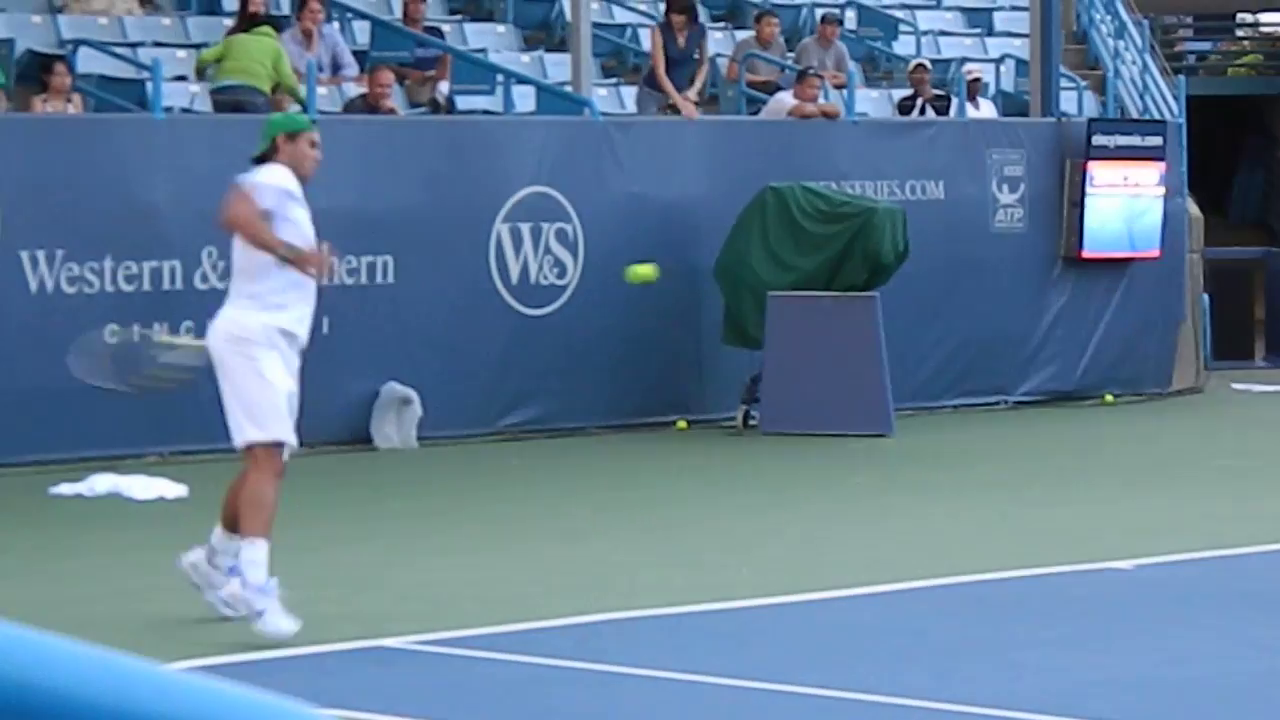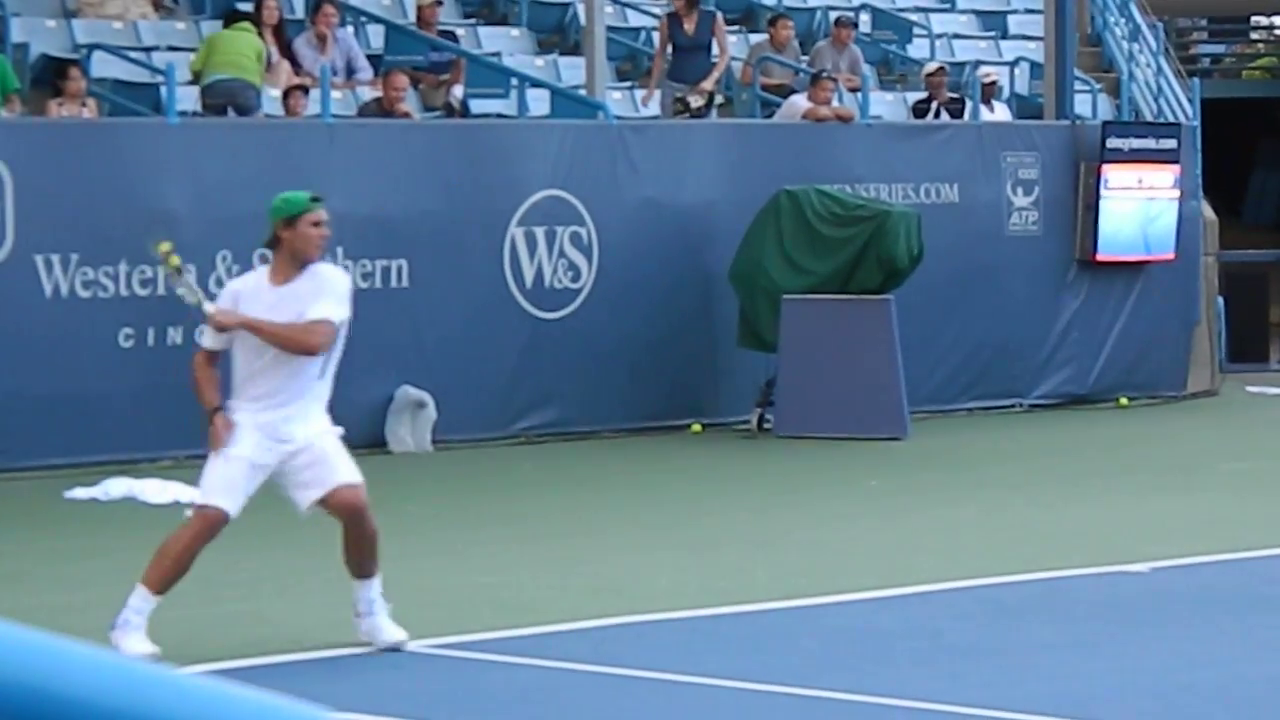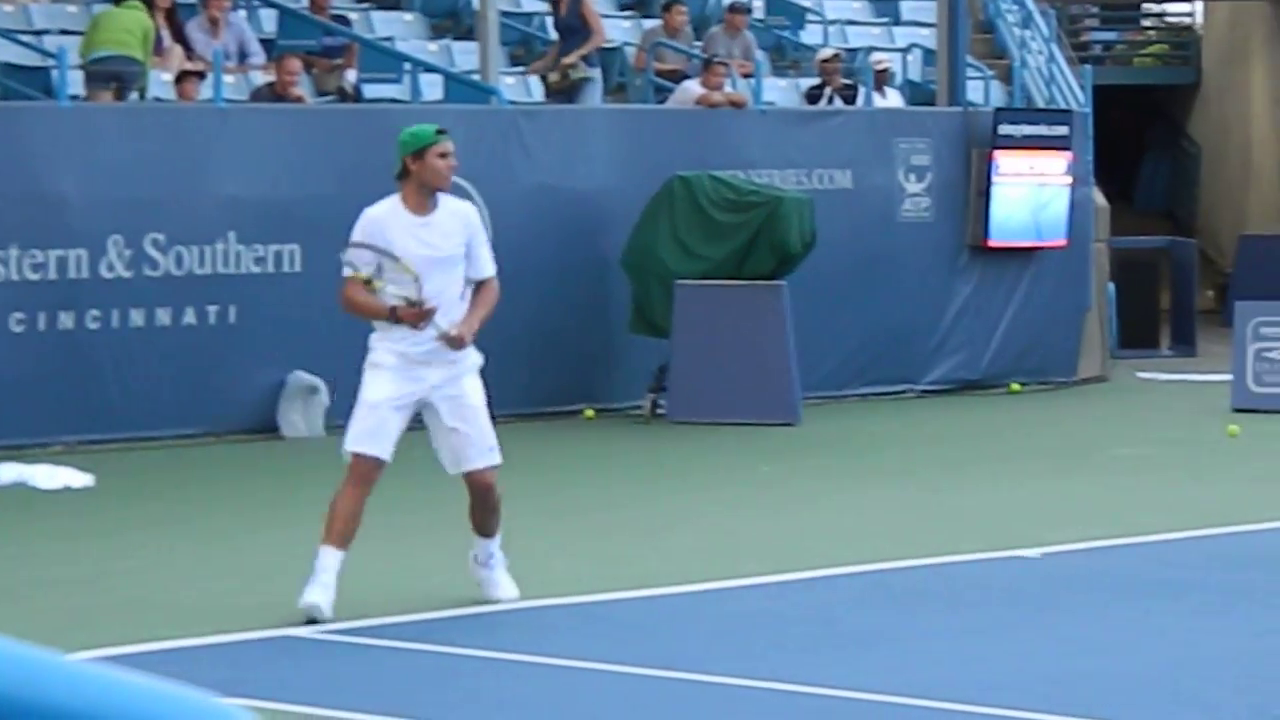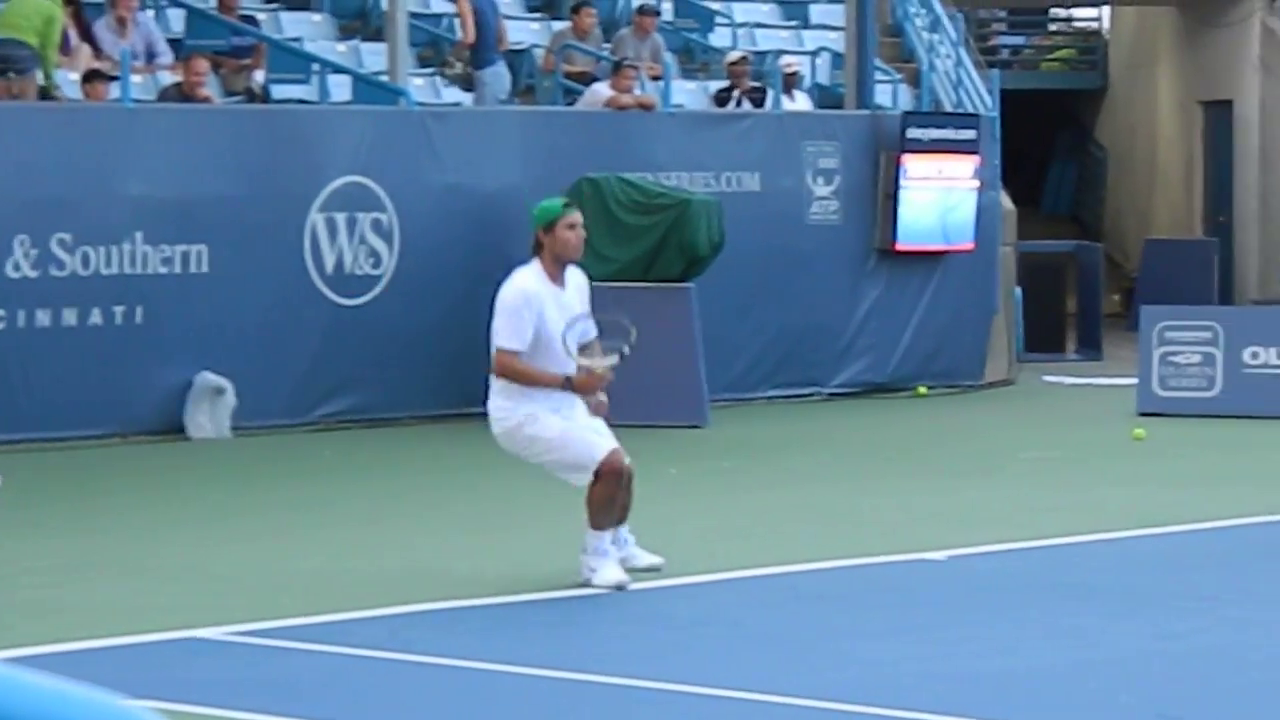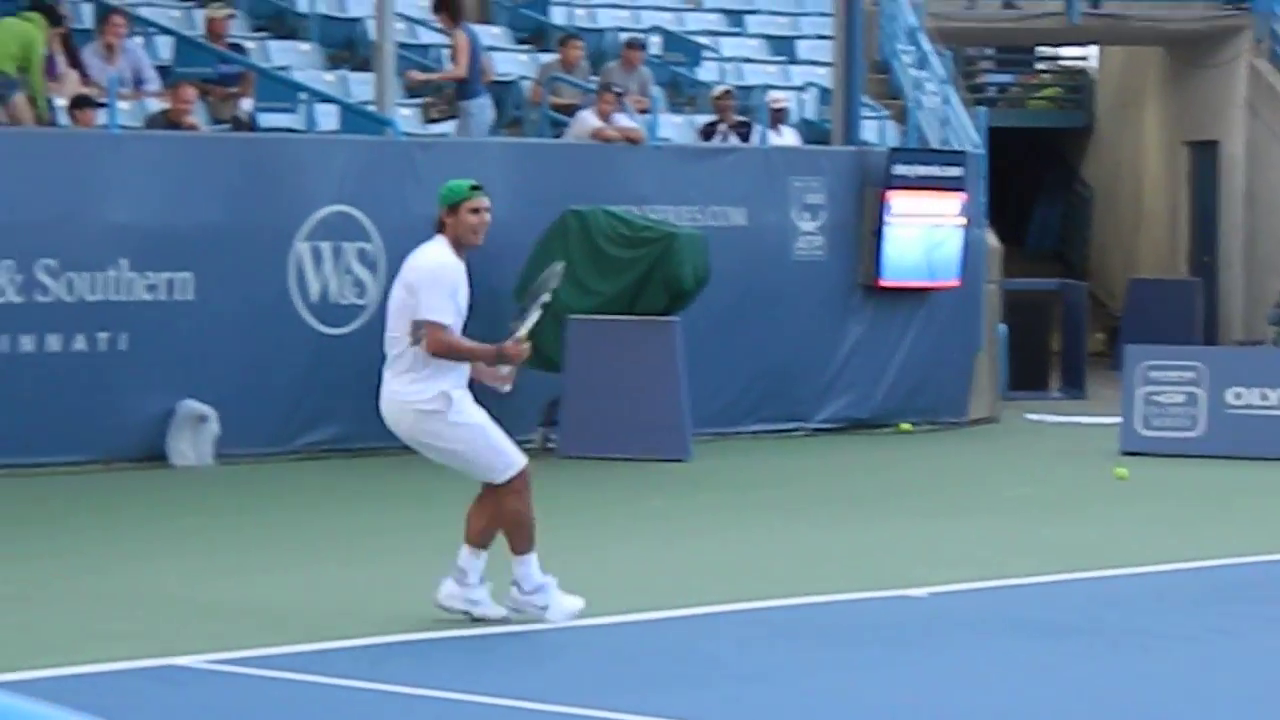
dt=0.5s
person 1, frame 1
left shoulder: (280, 196)
right shoulder: (273, 179)
right elbow: (240, 217)
right wrist: (295, 253)
left hip: (269, 342)
right hip: (254, 339)
left knee: (264, 462)
right knee: (267, 458)
left ankle: (212, 560)
right ankle: (255, 591)
person 1, frame 2
left shoulder: (334, 280)
right shoulder: (239, 290)
left elbow: (313, 342)
right elbow: (204, 358)
left wrist: (243, 321)
right wrist: (215, 413)
left hip: (306, 427)
right hip: (247, 428)
left knee: (354, 505)
right knee: (207, 519)
left ankle: (370, 609)
right ankle: (132, 619)
person 1, frame 3
left shoulder: (465, 214)
right shoulder: (376, 220)
left elbow: (487, 286)
right elbow: (350, 295)
left wrist: (469, 325)
right wrist: (395, 314)
left hip: (455, 366)
right hip: (392, 364)
left knee: (483, 480)
right knee: (364, 466)
left ankle: (488, 560)
right ankle: (324, 579)
person 1, frame 4
left shoulder: (578, 282)
right shoulder: (522, 291)
right elbow: (503, 366)
left wrist: (593, 391)
right wrist: (570, 383)
left hip: (566, 407)
right hip: (522, 416)
left knee: (621, 472)
right knee: (611, 464)
left ankle: (617, 543)
right ankle: (597, 556)
person 1, frame 5
left shoulder: (444, 259)
right shoulder: (440, 265)
right elbow: (434, 343)
left wrist: (480, 366)
right wrist: (495, 354)
left hip: (417, 396)
right hip: (426, 401)
left knee: (499, 482)
right knee: (515, 479)
left ankle: (465, 586)
right ankle: (532, 589)
